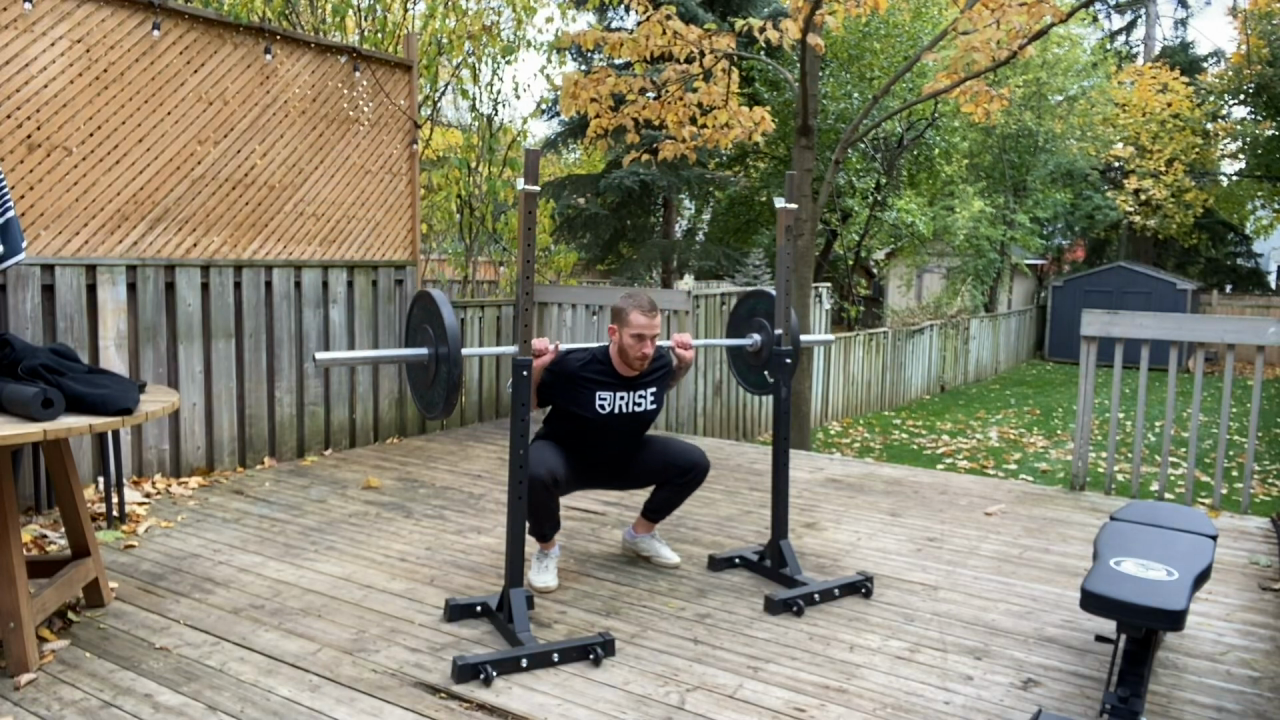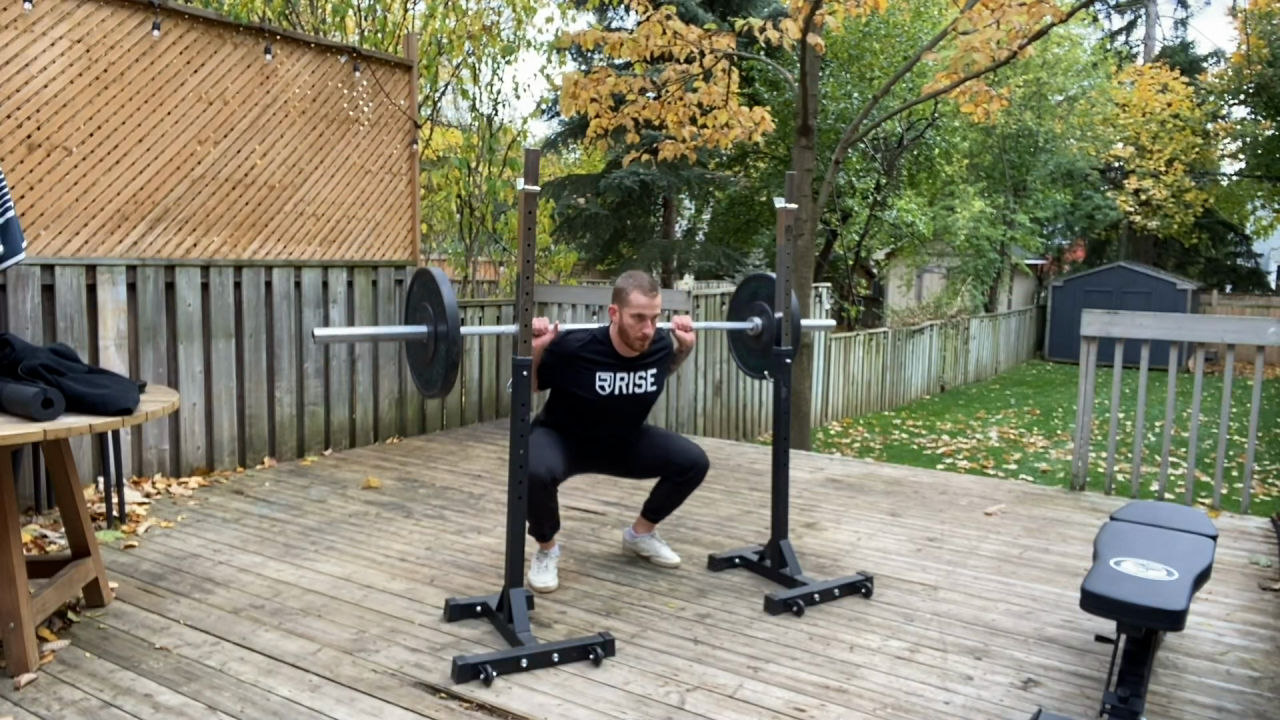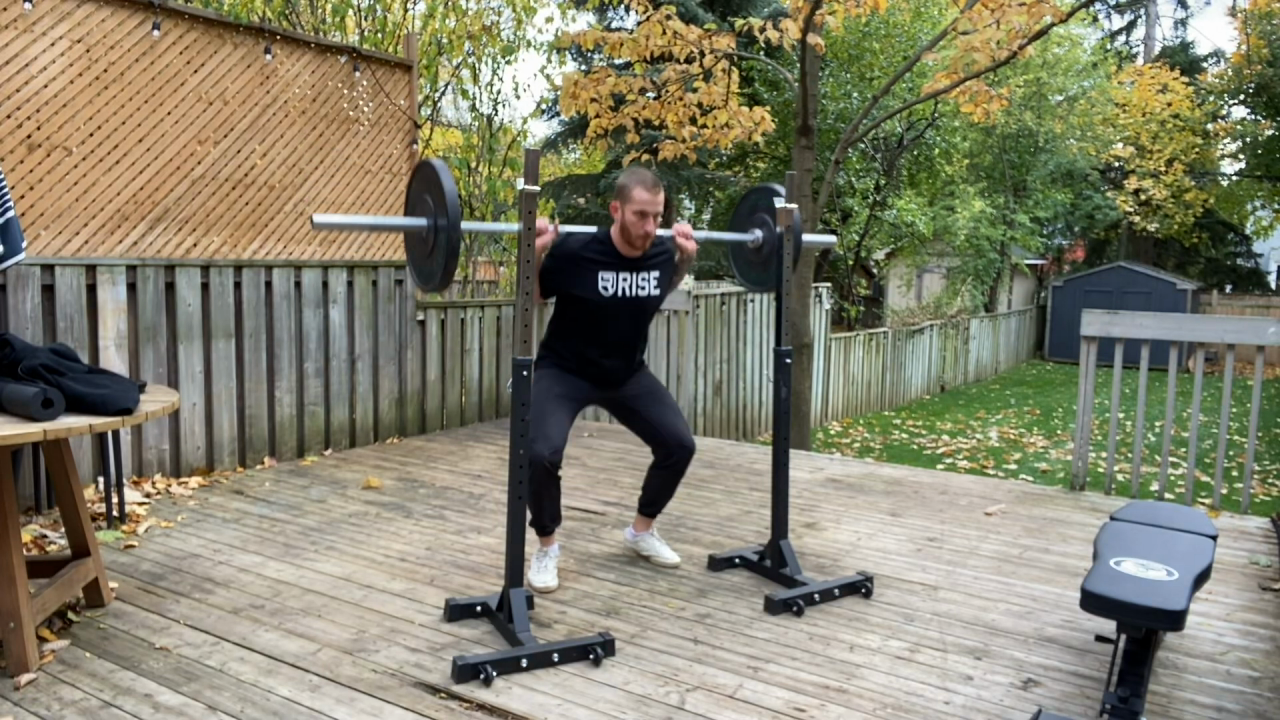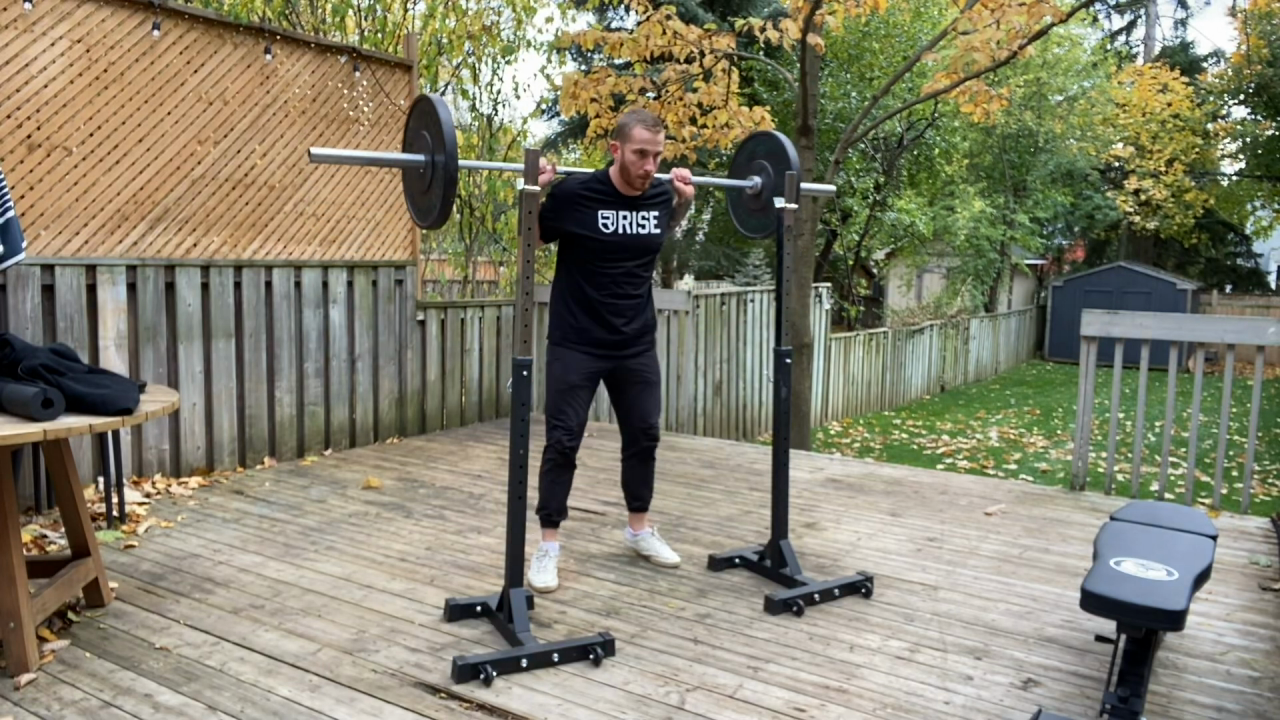
dt=0.4s
person 1, frame 1
left shoulder: (659, 363)
right shoulder: (574, 368)
left wrist: (684, 362)
right wrist: (535, 369)
left hip: (625, 458)
right hip: (564, 456)
left knee: (694, 463)
right knee: (537, 473)
left ankle: (640, 533)
right ankle: (546, 550)
person 1, frame 2
left shoulder: (660, 345)
right shoulder: (575, 348)
right elbow: (527, 386)
left wrist: (685, 346)
right wrist: (535, 348)
left hip: (623, 441)
right hip: (562, 437)
left knee: (693, 461)
right knee: (538, 473)
left ankle: (640, 533)
right ankle: (546, 550)
person 1, frame 3
left shoulder: (662, 252)
right shoulder: (575, 251)
right elbow: (529, 297)
left wrist: (686, 256)
right wrist: (535, 253)
left hip: (627, 373)
right hip: (564, 371)
left knee: (679, 445)
right knee: (544, 454)
left ankle: (641, 532)
right ankle: (546, 548)
person 1, frame 4
left shoulder: (660, 194)
right shoulder: (575, 193)
left wrist: (684, 200)
left hip: (636, 343)
right hip: (576, 342)
left knee: (643, 437)
right knee: (563, 442)
left ankle: (639, 529)
right ankle: (548, 546)
